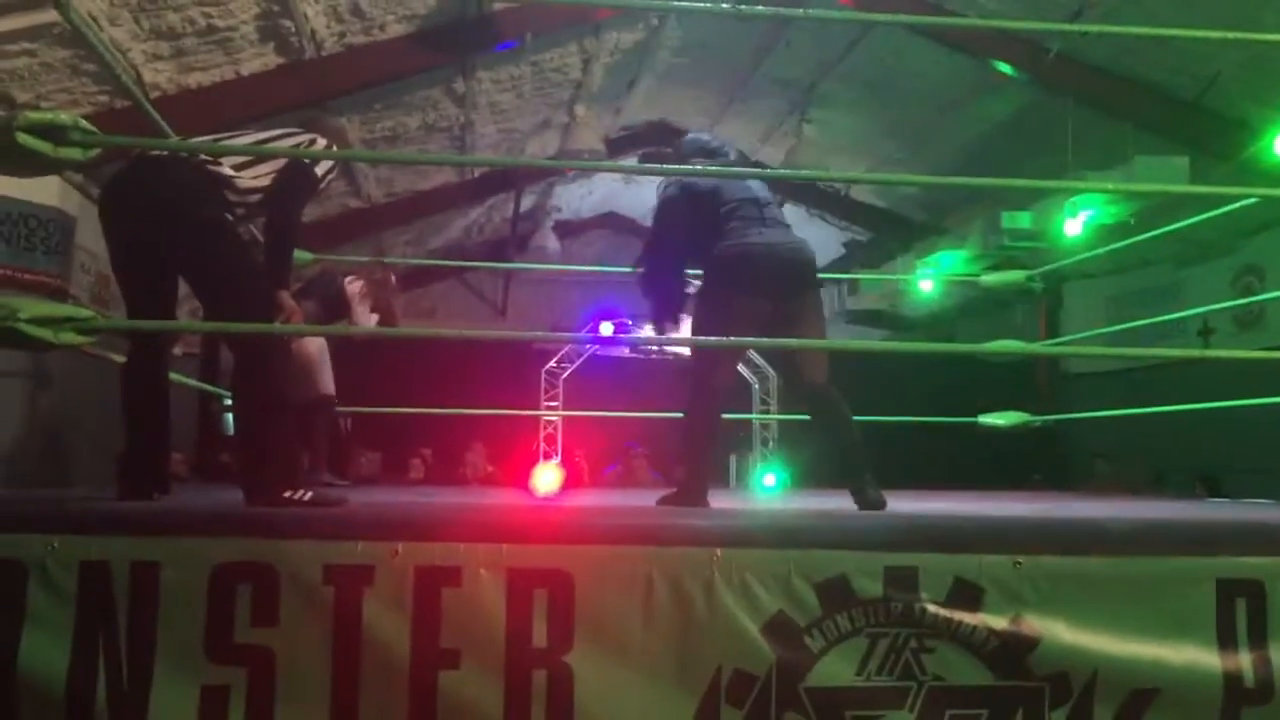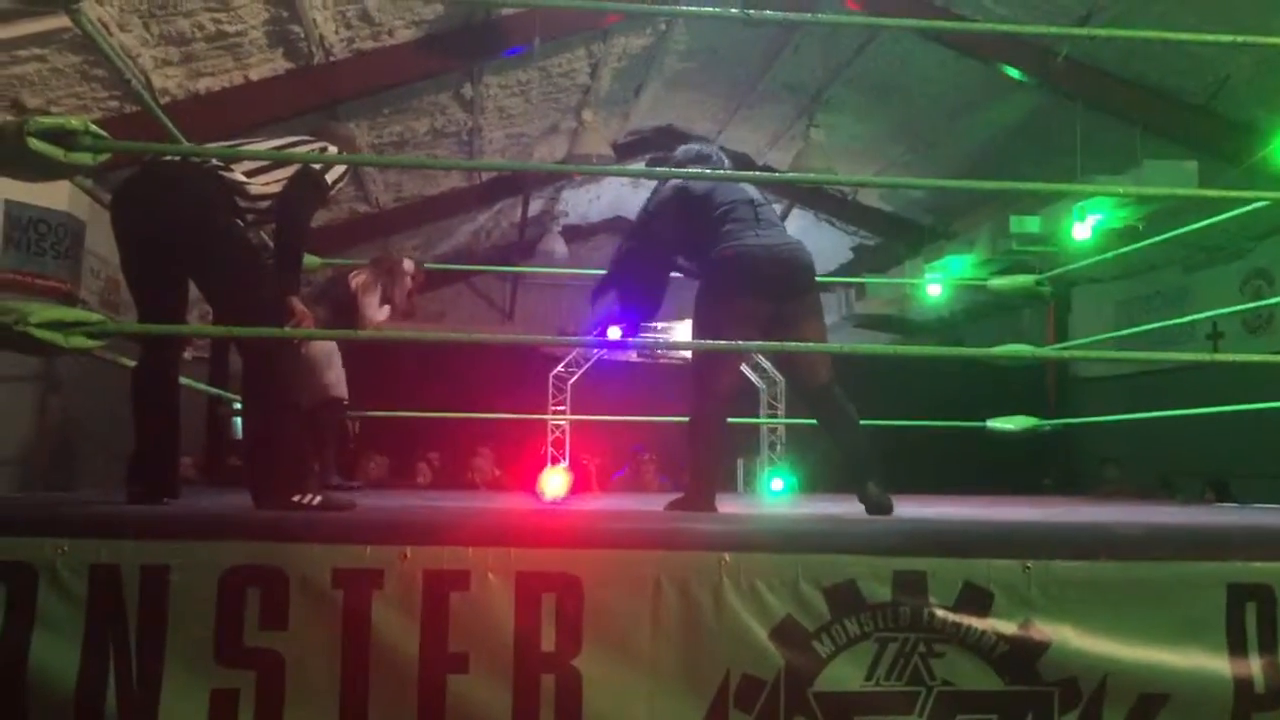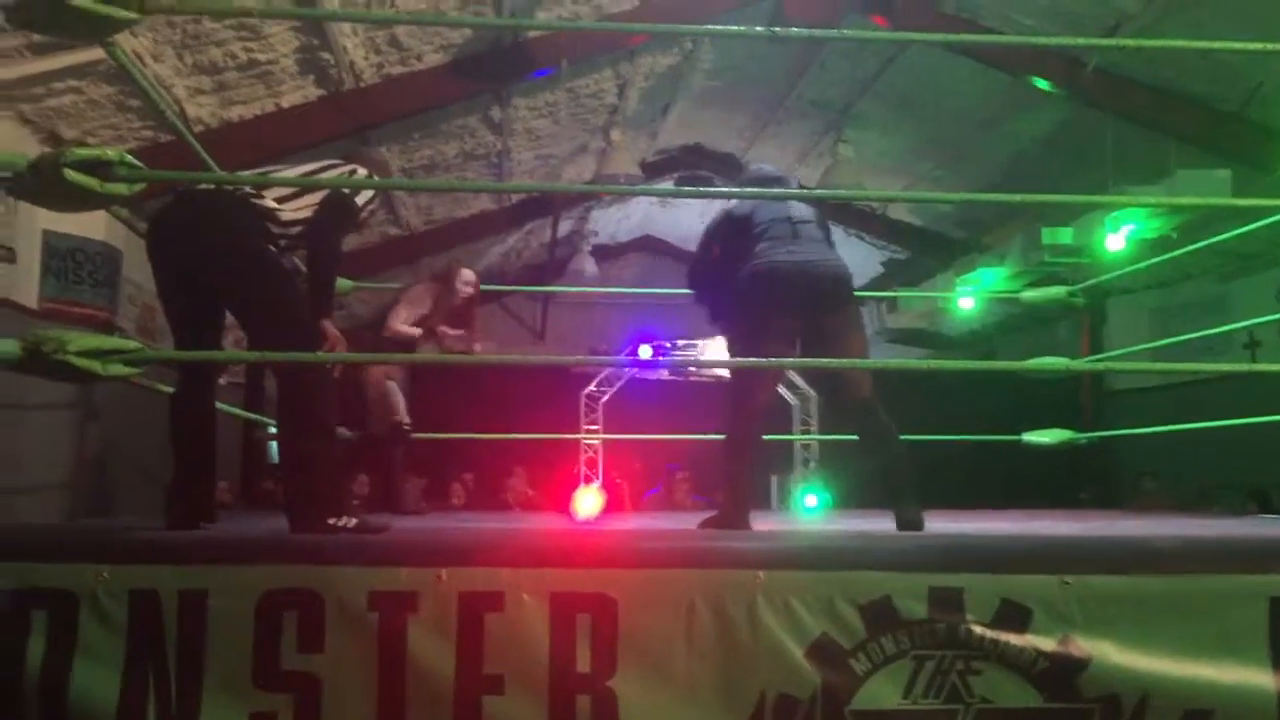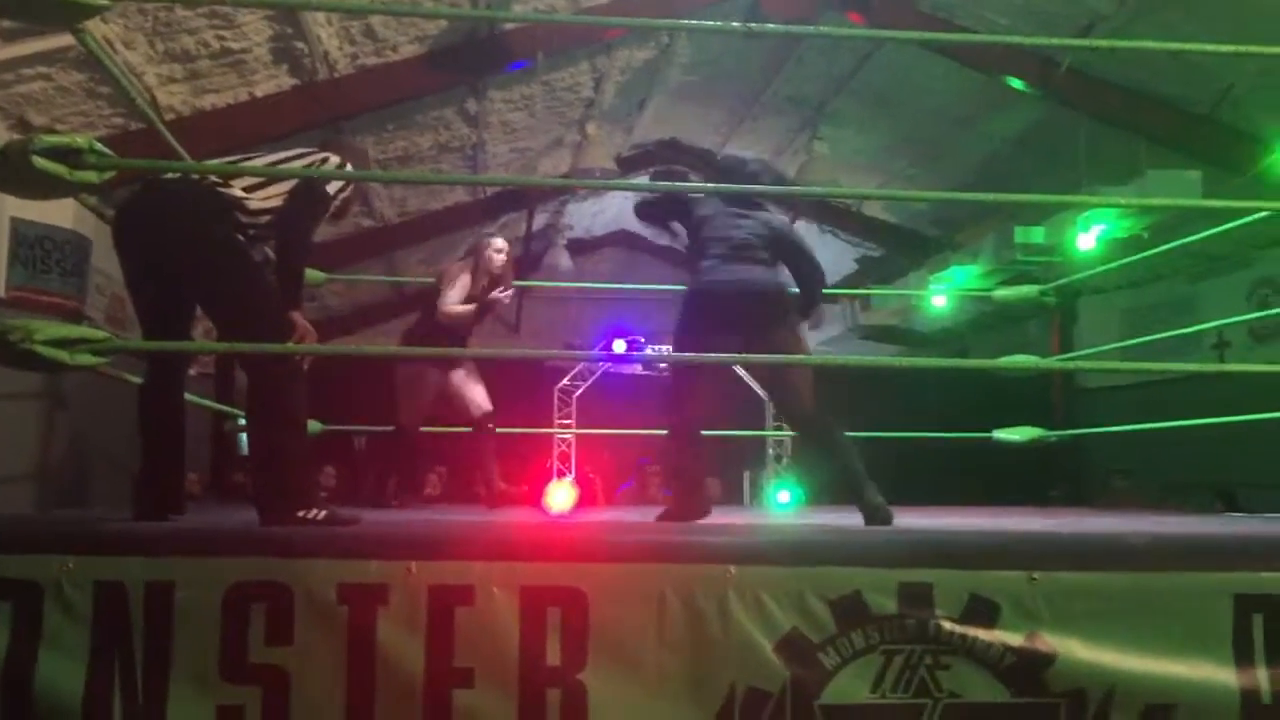
dt=0.4s
person 1, frame 1
left shoulder: (262, 142)
right shoulder: (323, 148)
right elbow: (284, 204)
right wrist: (278, 287)
left hip: (126, 186)
right hip: (186, 195)
left knee: (149, 337)
right knee: (259, 337)
left ankle: (139, 479)
right ankle: (274, 484)
person 1, frame 2
left shoulder: (275, 149)
right shoulder: (333, 157)
right elbow: (294, 209)
right wrist: (289, 293)
left hip: (136, 192)
right hip: (197, 201)
left knee: (160, 341)
right knee: (269, 341)
left ankle: (149, 483)
right ankle: (282, 488)
person 1, frame 3
left shoulder: (307, 175)
right shoulder: (364, 179)
right elbow: (325, 232)
right wrist: (322, 317)
left hip: (172, 221)
right hip: (230, 229)
left knee: (197, 369)
right knee: (304, 365)
left ankle: (187, 508)
right ankle: (320, 512)
person 1, frame 4
left shoulder: (284, 164)
right shoulder: (338, 168)
right elbow: (296, 221)
right wrist: (291, 308)
left hip: (139, 210)
right hip: (198, 219)
left knee: (166, 359)
right knee: (274, 356)
left ankle: (155, 500)
right ankle: (289, 504)
person 2, frame 1
left shoulder: (681, 185)
right shoulder: (754, 184)
left elbow: (666, 250)
left wrist: (665, 307)
right wrist: (707, 287)
left hip: (740, 271)
right hip: (796, 263)
left knee: (707, 386)
right knee: (817, 384)
left ankle: (693, 488)
right ankle: (863, 484)
person 2, frame 2
left shoulder: (677, 190)
right shoulder: (747, 189)
left elbow: (640, 252)
left wrist: (620, 302)
right wrist: (686, 264)
left hip: (740, 272)
right hip: (794, 265)
left knee: (713, 390)
right knee: (821, 387)
left ankle: (701, 493)
right ankle: (870, 485)
person 2, frame 3
left shoulder: (734, 213)
right shoulder: (808, 212)
left elbow: (701, 277)
left wrist: (725, 307)
left hip: (772, 286)
right hip: (831, 283)
left knee: (748, 407)
right knee: (862, 402)
left ankle: (734, 511)
right ankle: (905, 504)
person 2, frame 4
left shoulder: (699, 205)
right shoulder: (773, 220)
left elbow: (645, 208)
right elbow: (813, 277)
right wrist: (799, 315)
left hip: (711, 303)
right hip: (769, 302)
left knee: (686, 409)
right knee: (805, 413)
left ankle: (689, 497)
right ankle: (867, 494)
person 3, frame 1
left shoulder: (343, 282)
right shoulder: (362, 287)
right elbow: (361, 328)
right wrist: (377, 315)
right hip: (304, 326)
left knee: (303, 400)
right knee: (322, 397)
right ankle: (317, 470)
person 3, frame 2
left shoulder: (370, 281)
right shoulder: (371, 279)
right elbow: (370, 322)
right wrist: (392, 304)
right hip: (317, 329)
left knee: (314, 402)
right knee: (335, 400)
right ankle: (328, 473)
person 3, frame 3
left shoulder: (449, 309)
right shoulder: (425, 293)
left elbow: (443, 345)
right elbow: (391, 328)
left wrist: (469, 348)
right wrist: (432, 332)
left hip: (398, 362)
left knee: (384, 429)
right knee: (399, 426)
right ankle: (395, 497)
person 3, frame 4
left shoulder: (489, 285)
right shoulder: (462, 273)
right elbow: (445, 312)
right wrist: (484, 306)
left hip: (453, 355)
left knee: (484, 415)
right knee: (409, 426)
left ankle: (493, 487)
